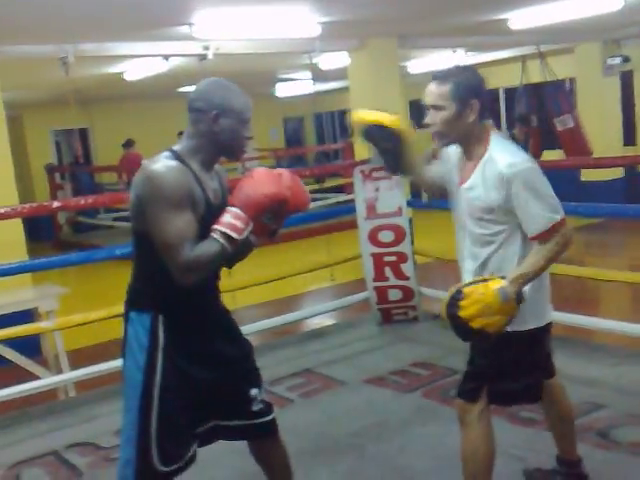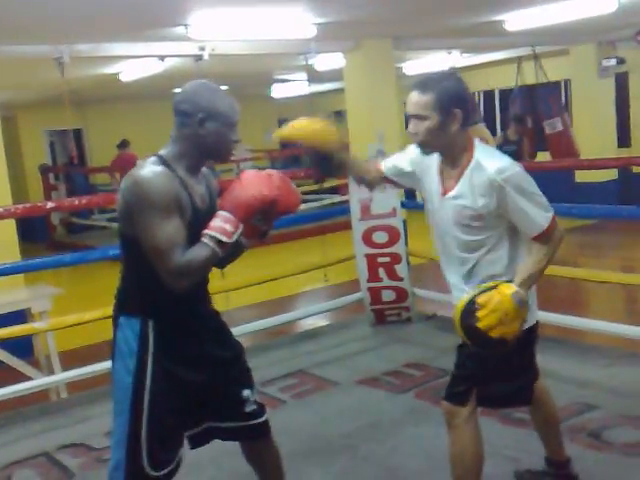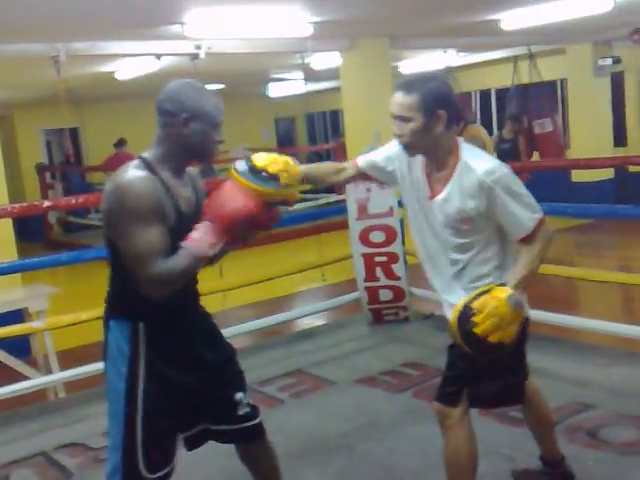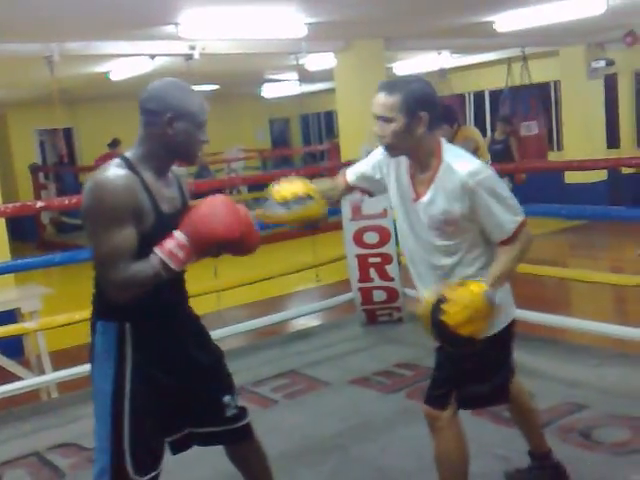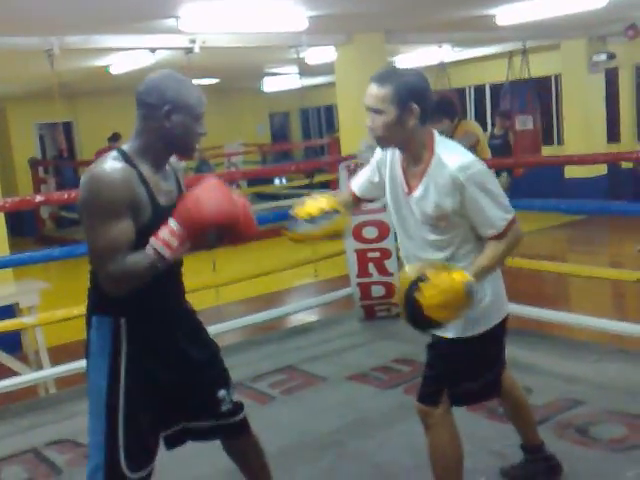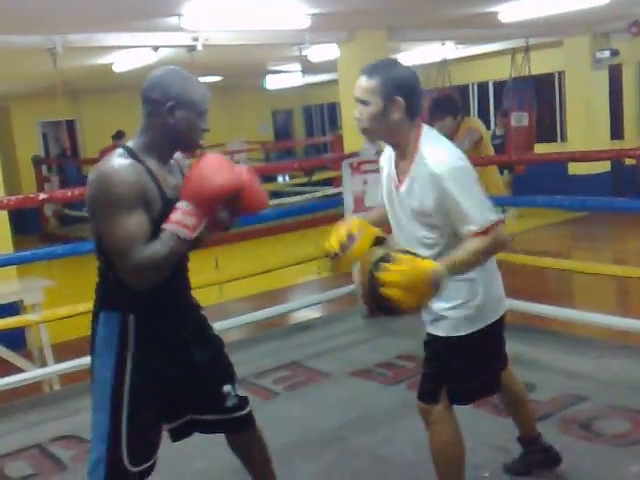
dt=0.1s
person 1, frame 1
left shoulder: (508, 167)
right shoulder: (458, 152)
left elbow: (556, 238)
right elbow: (430, 178)
left wrist: (506, 288)
right wrist: (401, 154)
left hip: (511, 313)
right hip: (514, 308)
left knee: (471, 406)
right knee: (542, 383)
person 1, frame 2
left shoulder: (499, 173)
right shoulder: (424, 158)
left elbow: (550, 235)
right elbow: (373, 174)
left wrist: (517, 290)
right wrist: (332, 154)
left knee: (458, 409)
right knee: (526, 386)
person 1, frame 3
left shoulder: (485, 174)
right shoulder: (402, 157)
left elbow: (537, 235)
right elbow: (347, 170)
left wrist: (510, 290)
right wrist: (296, 172)
right hip: (462, 308)
left knee: (450, 408)
right knee: (519, 386)
person 1, frame 4
left shoulder: (469, 175)
right shoulder: (388, 160)
left elbow: (517, 238)
right elbow: (341, 183)
left wrist: (486, 287)
right wrist: (305, 193)
left hip: (477, 315)
left knee: (440, 411)
right knee: (504, 384)
person 1, frame 5
left shoulder: (460, 169)
right shoulder: (386, 157)
left elbow: (509, 235)
right elbow: (353, 196)
left wrist: (465, 278)
right wrist: (323, 209)
left hip: (468, 310)
right hip: (470, 307)
left knee: (432, 405)
right knee: (494, 379)
person 1, frame 6
left shoulder: (441, 165)
right shoulder: (393, 153)
left elbow: (491, 236)
right elbow: (395, 208)
left wrist: (435, 271)
right wrist: (359, 225)
left hip: (462, 307)
right hip: (463, 300)
left knee: (433, 404)
right knee: (495, 374)
person 2, frame 1
left shoulder: (215, 175)
right shoulder: (163, 175)
right elbow: (187, 269)
left wrist: (268, 220)
right wrist: (240, 213)
left hip: (208, 317)
right hip: (159, 326)
left knee: (260, 420)
person 2, frame 2
left shoulder: (203, 177)
right shoulder: (150, 181)
right elbow: (178, 273)
left wrist: (257, 222)
right wrist: (231, 216)
left hip: (198, 320)
right hip: (149, 331)
left knee: (253, 421)
person 2, frame 3
left shoulder: (188, 179)
right shoulder: (133, 186)
right elbow: (153, 284)
left wrist: (241, 224)
right wrist: (215, 229)
left hip: (189, 323)
right hip: (141, 335)
left knee: (247, 423)
person 2, frame 4
left shoulder: (172, 178)
right shoulder: (113, 185)
right elbow: (118, 286)
left wrist: (222, 232)
right wrist: (184, 243)
left hip: (177, 324)
right hip: (127, 336)
left knee: (235, 424)
person 2, frame 5
left shoulder: (170, 169)
right shoulder: (110, 178)
right elbow: (116, 279)
left wrist: (213, 222)
right wrist: (181, 230)
left hip: (174, 318)
right hip: (124, 330)
left knee: (232, 418)
person 2, frame 6
left shoulder: (174, 165)
right shoulder: (118, 175)
right elbow: (137, 271)
left wrist: (221, 208)
right wrist: (192, 210)
left hip: (180, 313)
right hip: (130, 326)
left knee: (237, 413)
